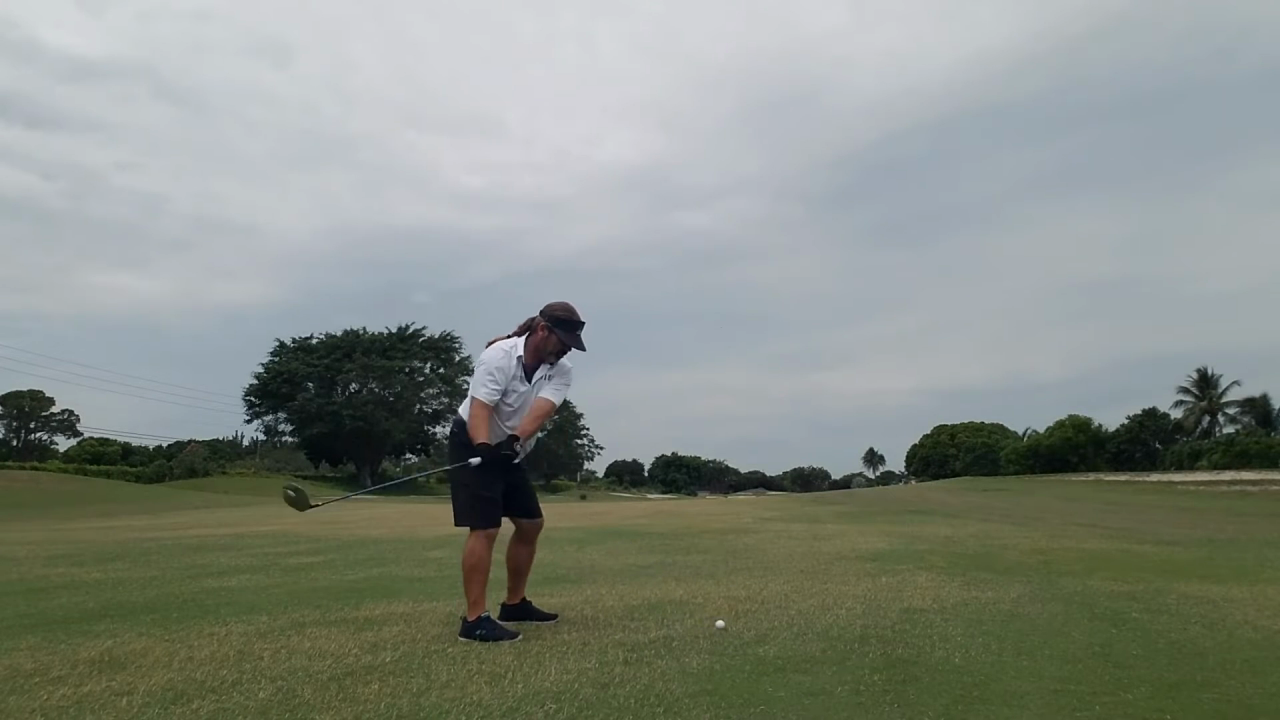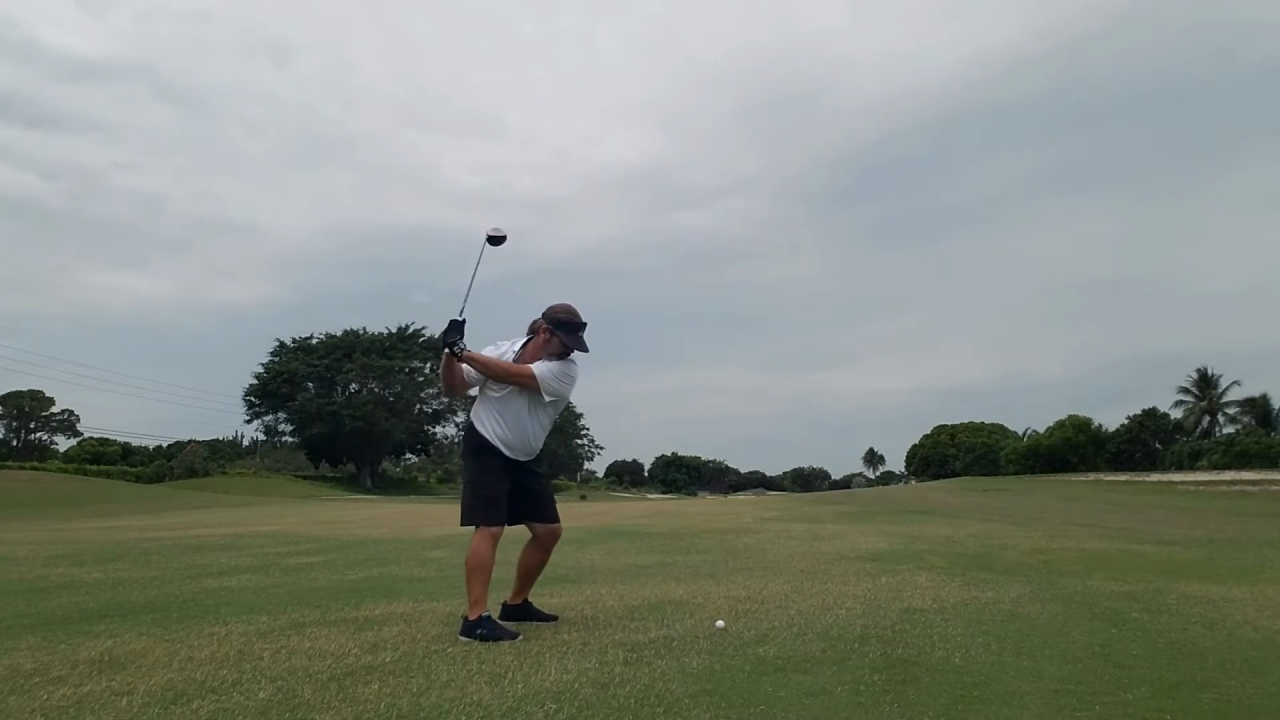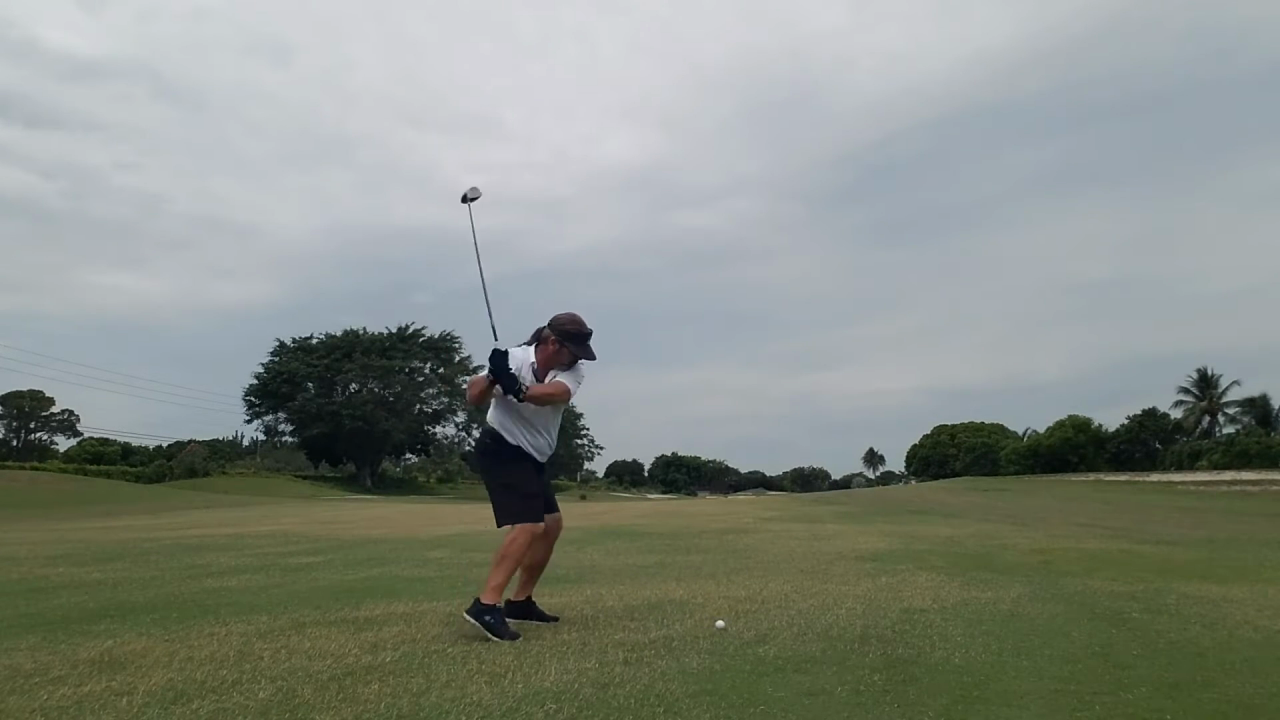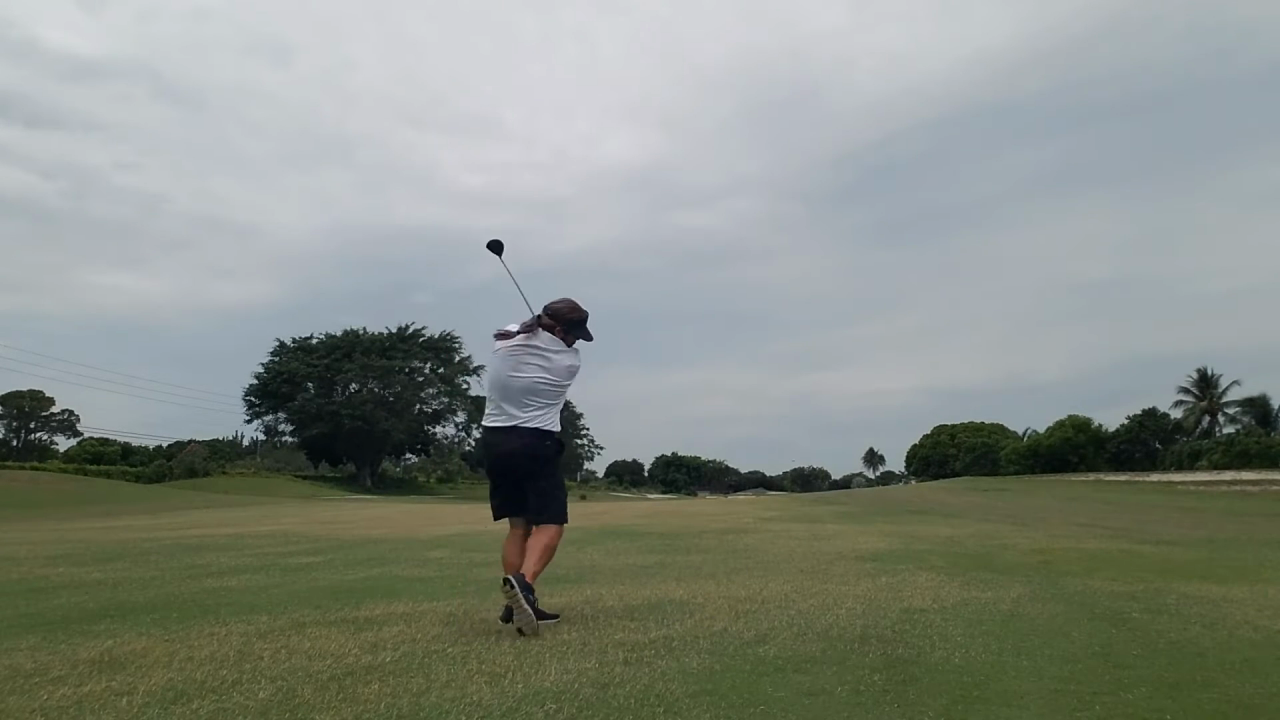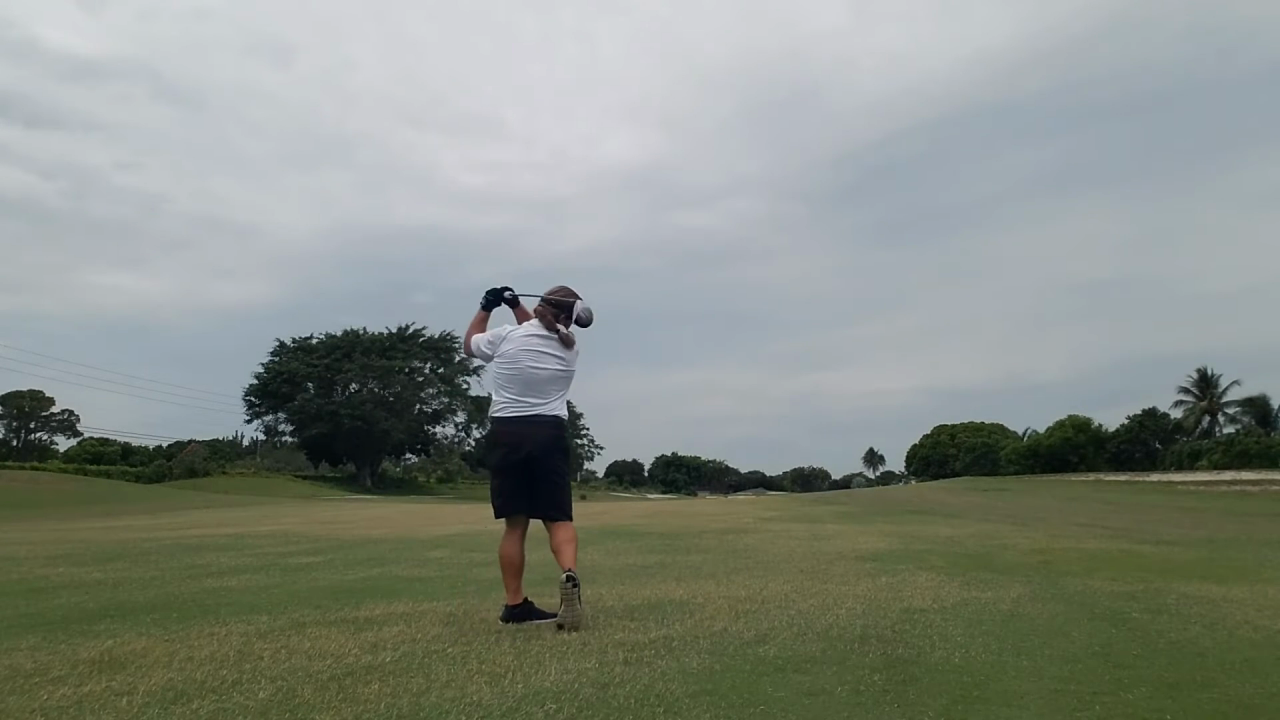
dt=0.3s
person 1, frame 1
left shoulder: (561, 371)
right shoulder: (500, 355)
left elbow: (541, 409)
right elbow: (479, 408)
left wrist: (514, 441)
right wrist: (484, 446)
left hip: (510, 455)
right hip: (473, 448)
left knee: (530, 524)
right knee: (484, 529)
left ankle: (514, 603)
right ankle: (475, 619)
person 1, frame 2
left shoulder: (565, 370)
right shoulder: (501, 351)
left elbow: (513, 375)
right elbow: (453, 388)
left wrist: (464, 353)
right wrist: (451, 354)
left hip: (524, 460)
right hip: (484, 450)
left knee: (549, 531)
right knee: (489, 529)
left ankle: (516, 604)
right ankle: (476, 619)
person 1, frame 3
left shoulder: (574, 371)
right shoulder: (515, 362)
left elbow: (553, 396)
right elbow: (473, 396)
left wrist: (517, 389)
right wrist: (492, 377)
left hip: (527, 457)
right hip: (503, 452)
left knee: (551, 524)
right knee: (529, 525)
left ankle: (519, 600)
right ankle: (486, 605)
person 1, frame 4
left shoulder: (506, 342)
right shoulder: (568, 361)
left hip: (495, 442)
right hip: (536, 446)
left knee: (519, 522)
right knee: (550, 523)
left ankle: (517, 600)
right ankle: (523, 583)
person 1, frame 5
left shoulder: (507, 336)
right shoulder: (570, 347)
left elbow: (470, 345)
left wrist: (486, 307)
right wrist: (518, 306)
left hip: (506, 435)
right hip: (549, 435)
left knee: (515, 523)
right knee: (559, 518)
left ankle: (515, 603)
right ankle: (570, 574)
